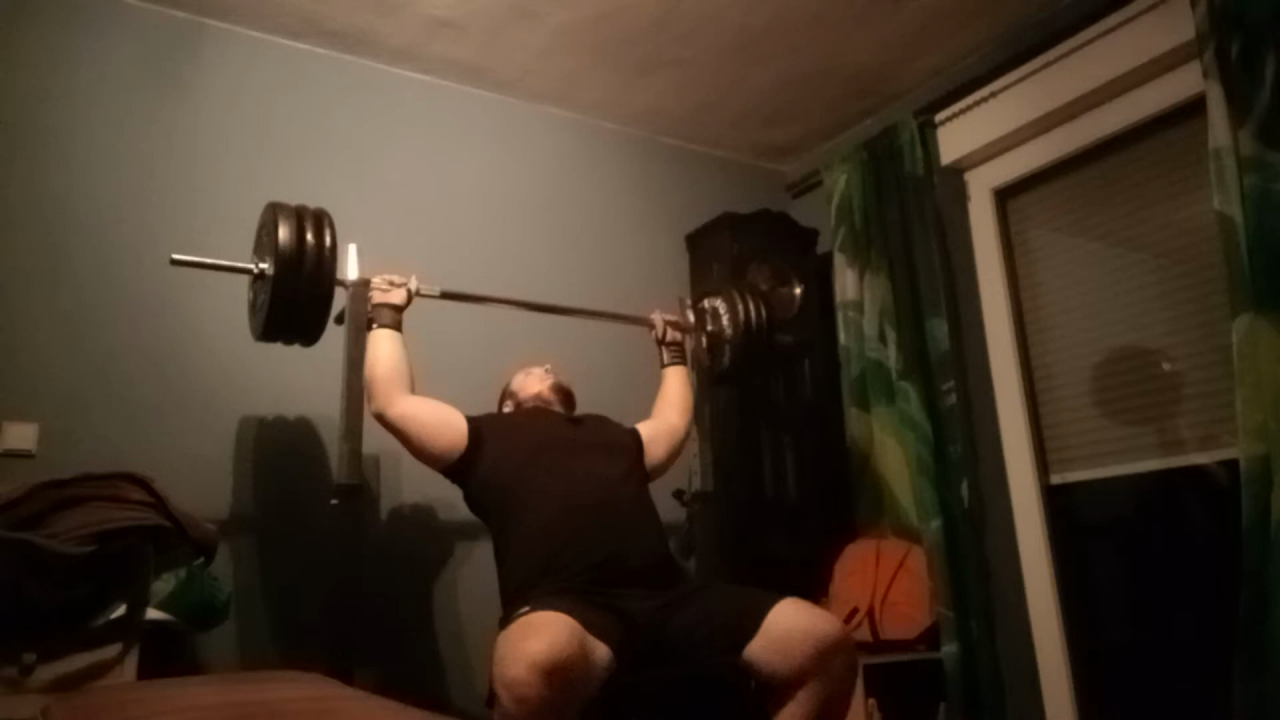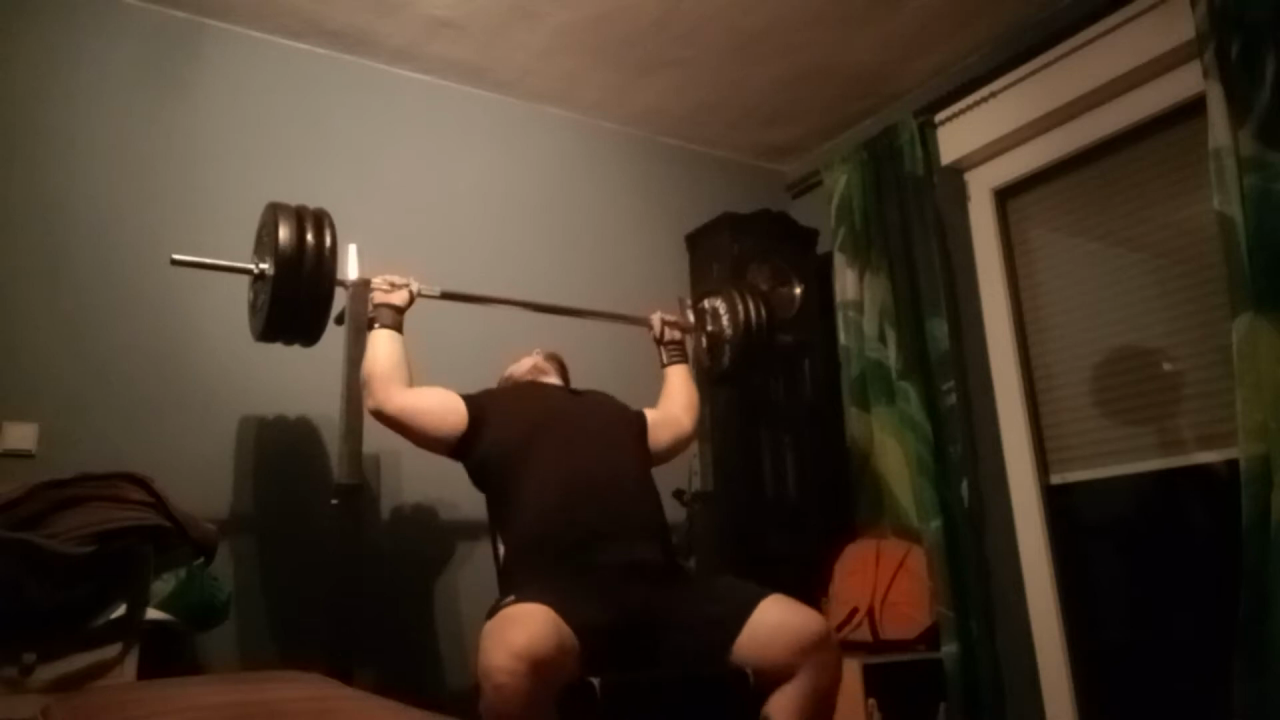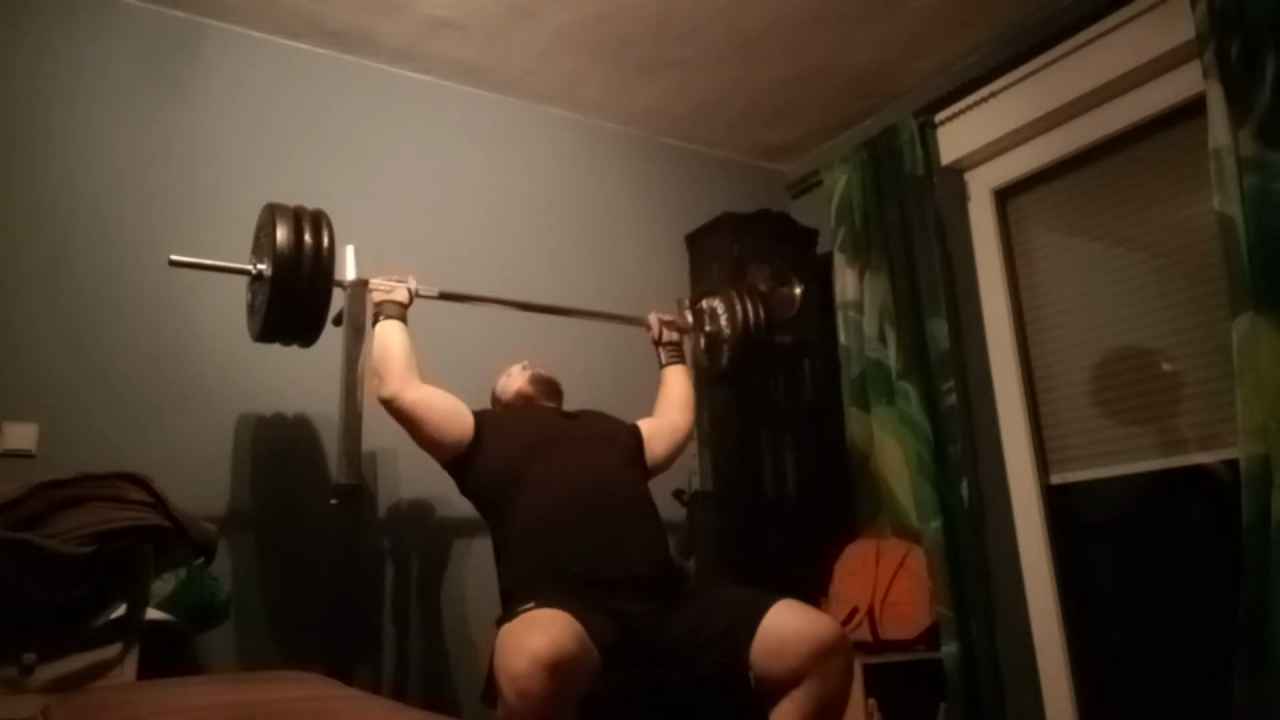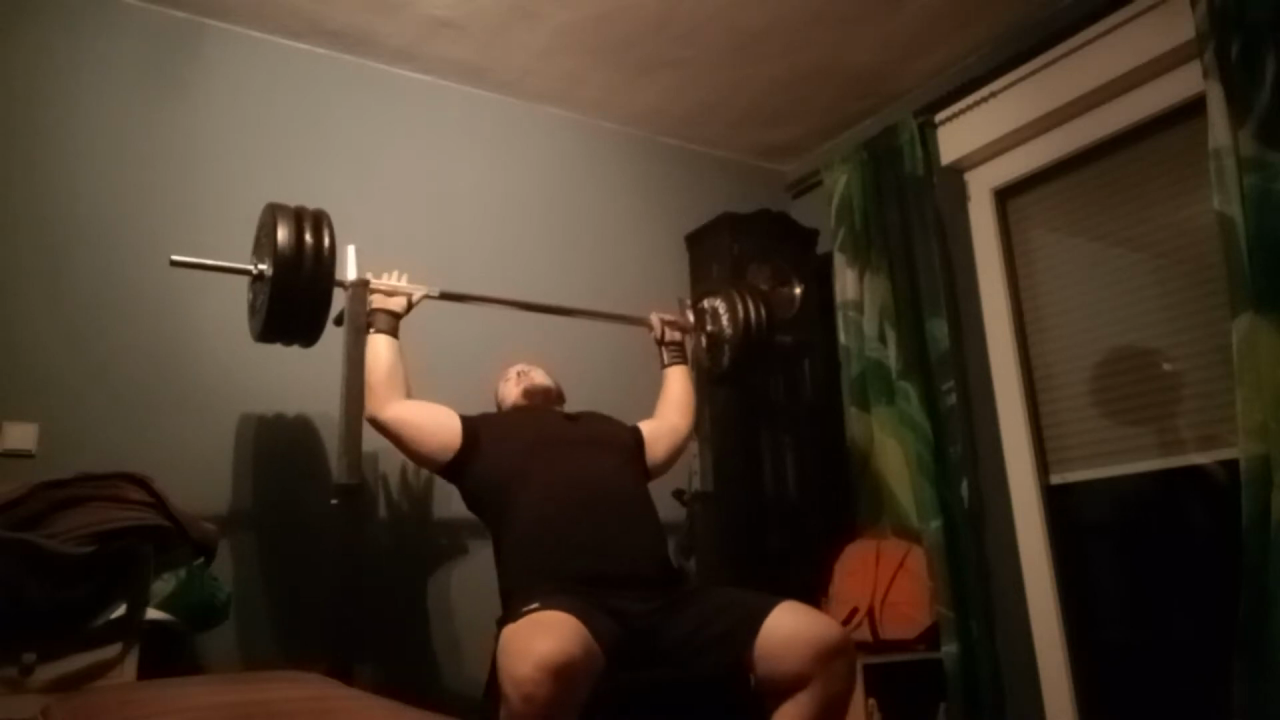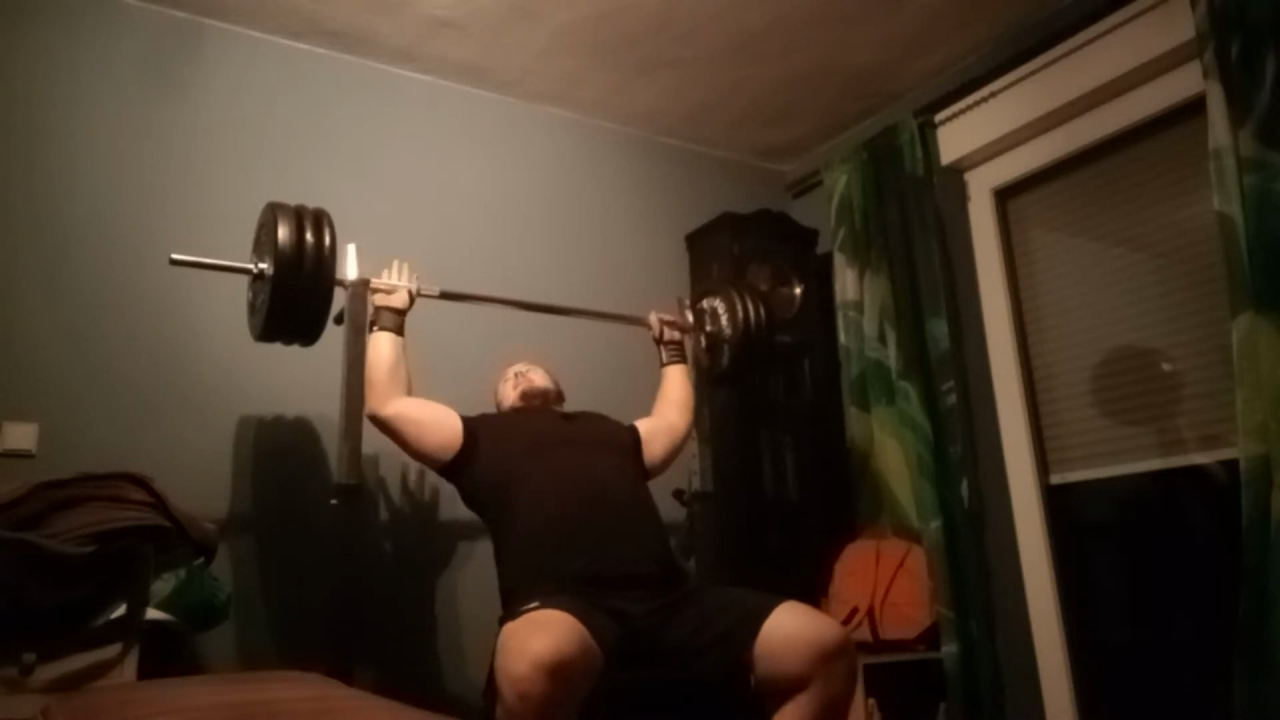
dt=0.7s
person 1, frame 1
left shoulder: (612, 437)
right shoulder: (490, 439)
left elbow: (673, 424)
right elbow: (392, 403)
left wrist: (672, 350)
right wrist: (387, 315)
left hip: (665, 597)
right hip: (564, 605)
left knee: (825, 644)
right knee: (534, 667)
person 1, frame 2
left shoulder: (612, 413)
right shoulder: (492, 412)
left elbow: (680, 421)
right elbow: (387, 397)
left wrist: (672, 348)
right wrist: (387, 315)
left hip: (662, 587)
right hip: (556, 588)
left knee: (808, 642)
right knee: (515, 662)
person 1, frame 3
left shoulder: (610, 431)
right shoulder: (488, 433)
left elbow: (675, 423)
right elbow: (400, 389)
left wrist: (670, 349)
right wrist: (391, 312)
left hip: (662, 598)
right hip: (559, 603)
left knee: (821, 645)
right knee: (536, 666)
person 1, frame 4
left shoulder: (612, 433)
right shoulder: (484, 437)
left elbow: (676, 424)
right elbow: (386, 407)
left wrist: (674, 349)
right wrist: (384, 318)
left hip: (663, 597)
right hip: (559, 600)
left knee: (824, 648)
right knee: (541, 668)
person 1, frame 5
left shoulder: (611, 434)
right shoulder: (485, 437)
left elbow: (673, 423)
right elbow: (387, 406)
left wrist: (672, 348)
right wrist: (389, 316)
left hip: (665, 596)
right hip: (560, 601)
left knee: (825, 648)
right knee: (539, 666)
